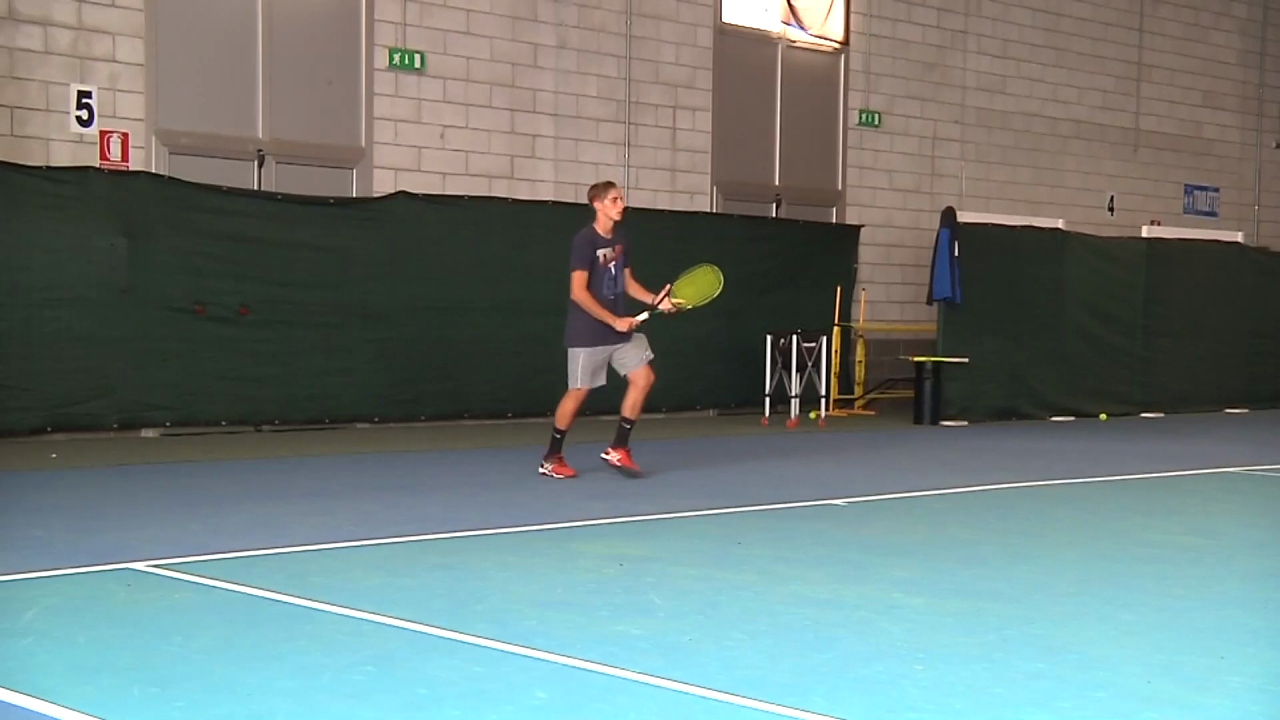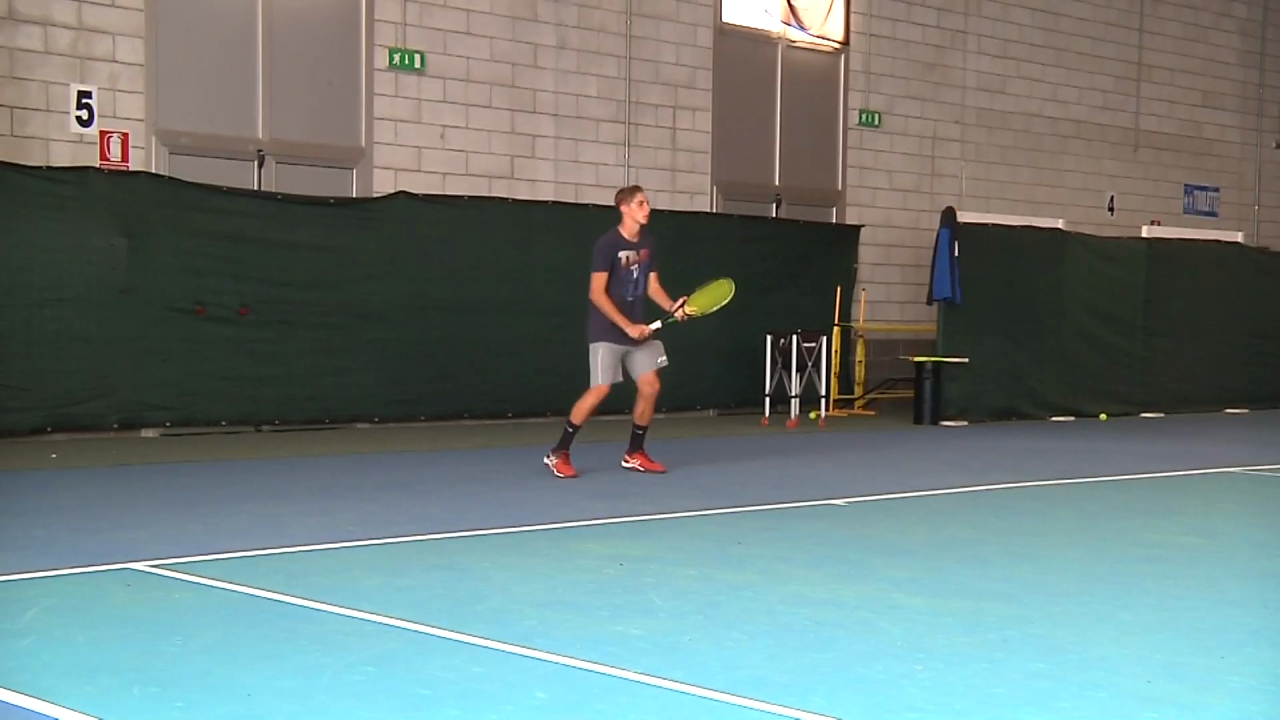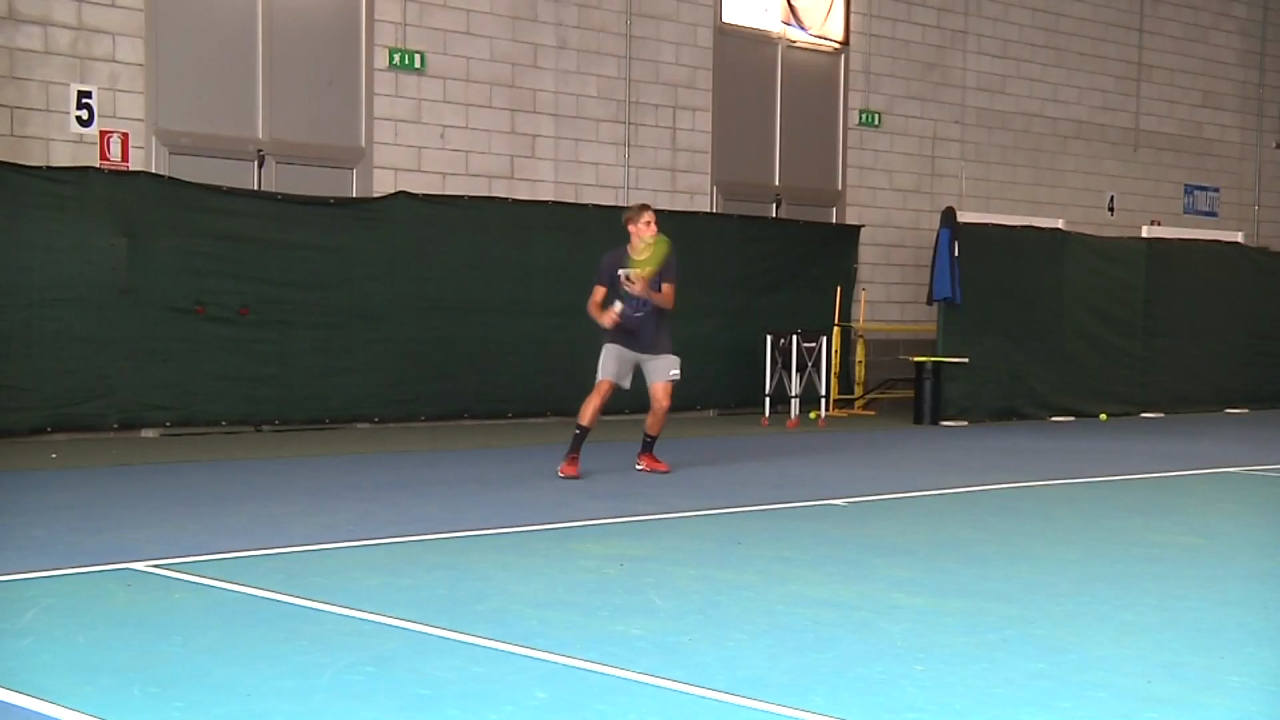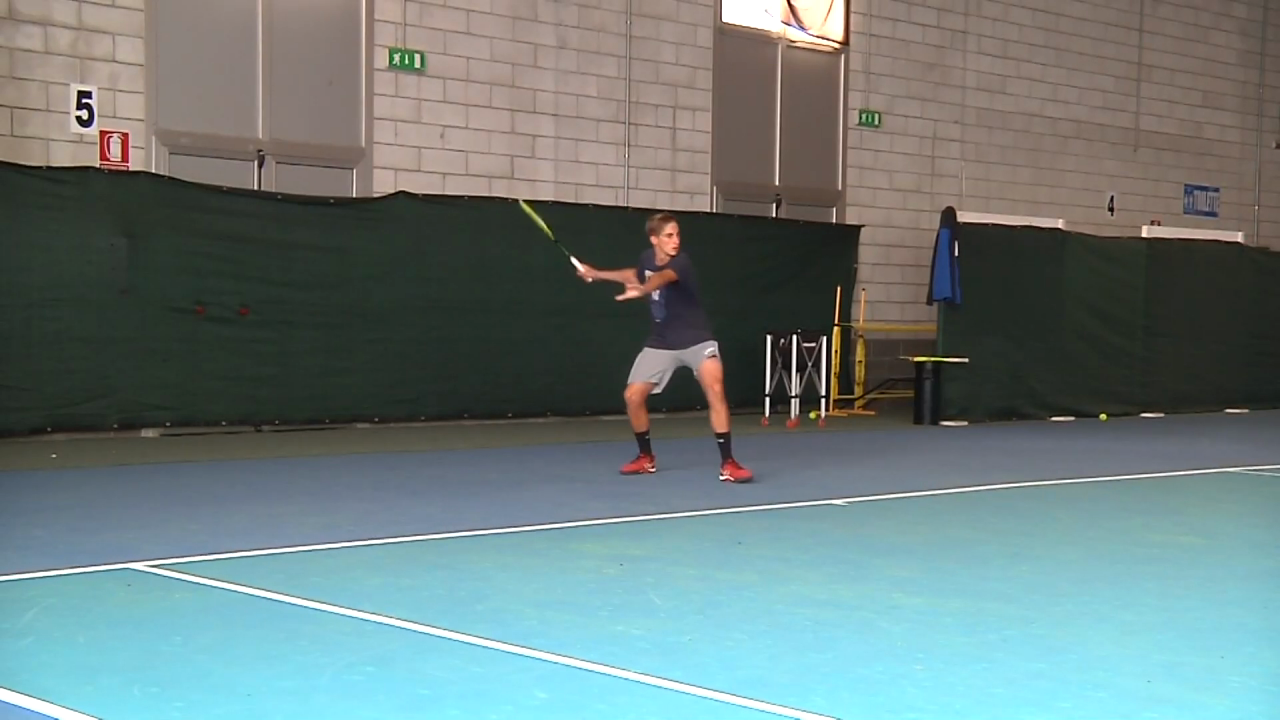
dt=0.5s
person 1, frame 1
left shoulder: (620, 238)
right shoulder: (584, 241)
right elbow: (578, 292)
left wrist: (655, 300)
right wrist: (614, 320)
left hip: (619, 330)
right hip: (588, 332)
left knee: (644, 378)
right knee: (579, 391)
left ankle: (618, 447)
right ankle: (551, 457)
person 1, frame 2
left shoulder: (648, 242)
right shoulder: (607, 243)
left elbow: (652, 286)
right elbow: (596, 293)
left wrist: (672, 307)
right wrist: (627, 326)
left hip: (636, 329)
right hip: (606, 330)
left knee: (650, 387)
right knee: (600, 390)
left ankle: (634, 453)
right ankle: (559, 452)
person 1, frame 3
left shoulder: (666, 257)
right shoulder: (612, 261)
left elbow: (668, 302)
right elbow: (593, 302)
left wrist: (646, 292)
right wrist: (601, 316)
left hip: (657, 344)
right hip: (619, 340)
left knee: (662, 403)
right knee: (602, 388)
left ankle: (645, 454)
right ankle: (572, 455)
person 1, frame 4
left shoulder: (681, 263)
right shoulder: (647, 257)
left elbow: (661, 279)
right elbow: (636, 276)
left wrist: (641, 289)
right wrist: (595, 274)
left hip: (696, 339)
right hip: (660, 343)
left knee: (715, 390)
right knee: (632, 396)
left ankle: (728, 463)
right ankle: (646, 456)
